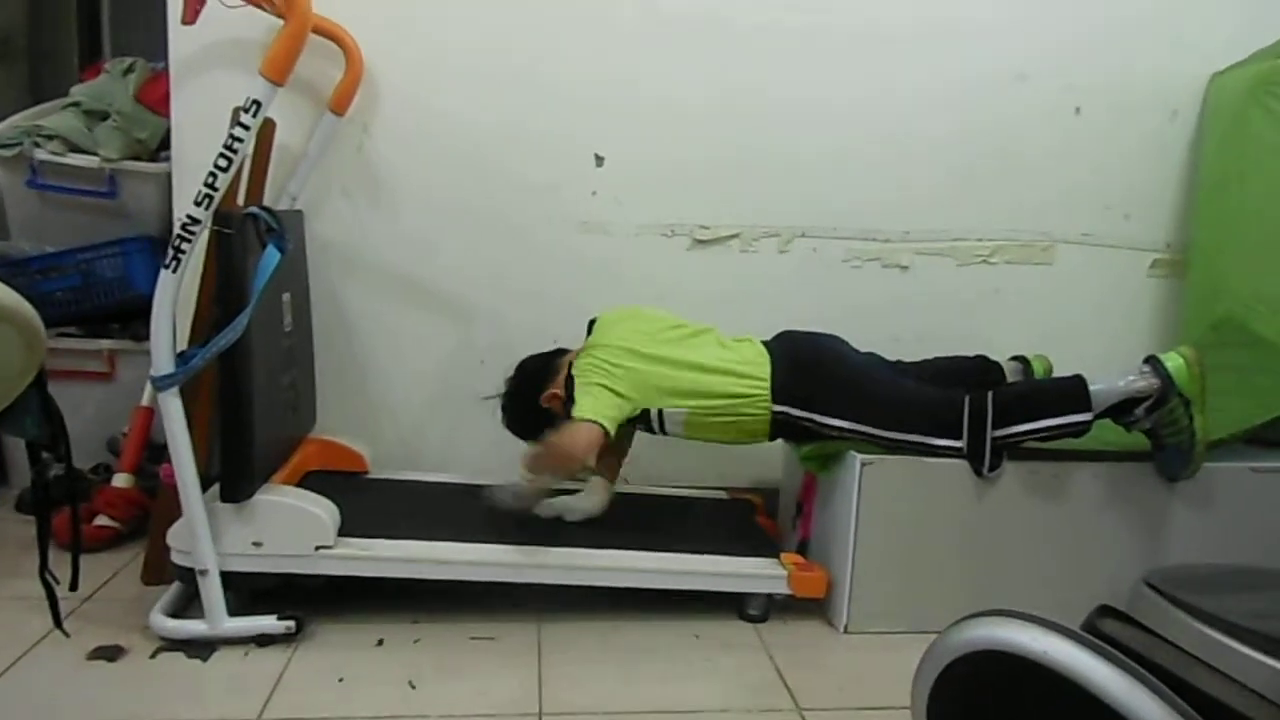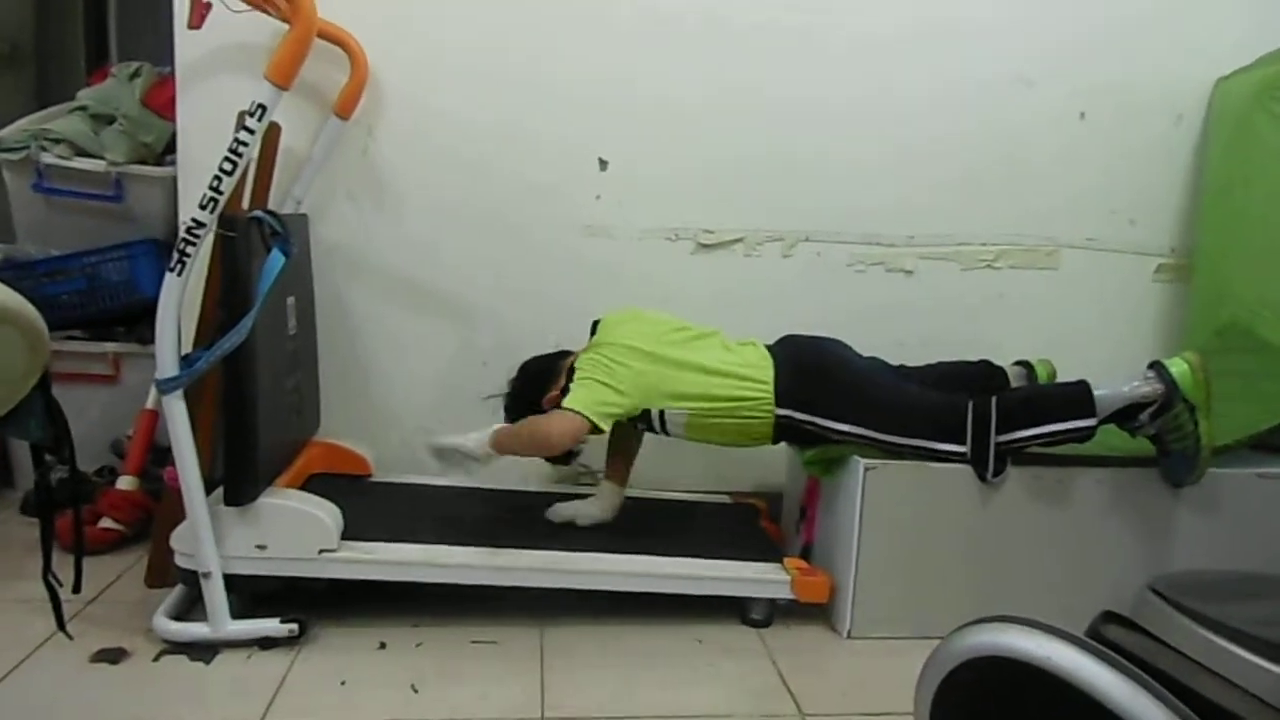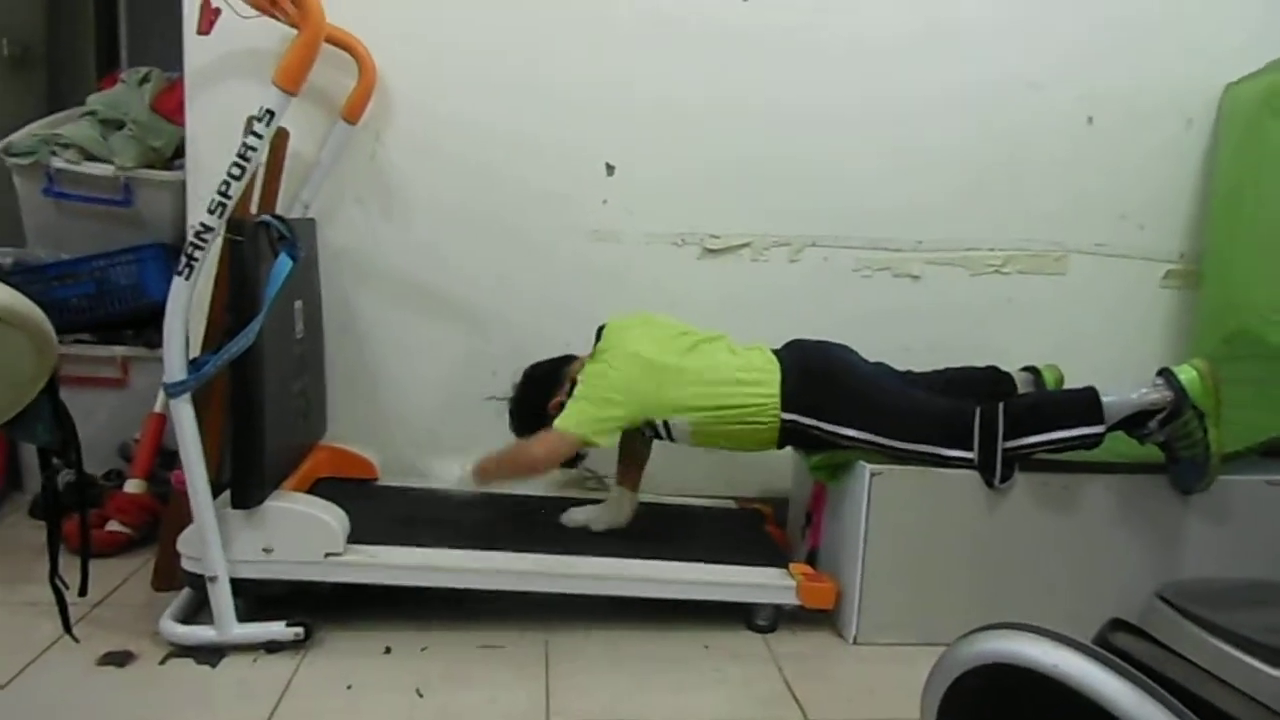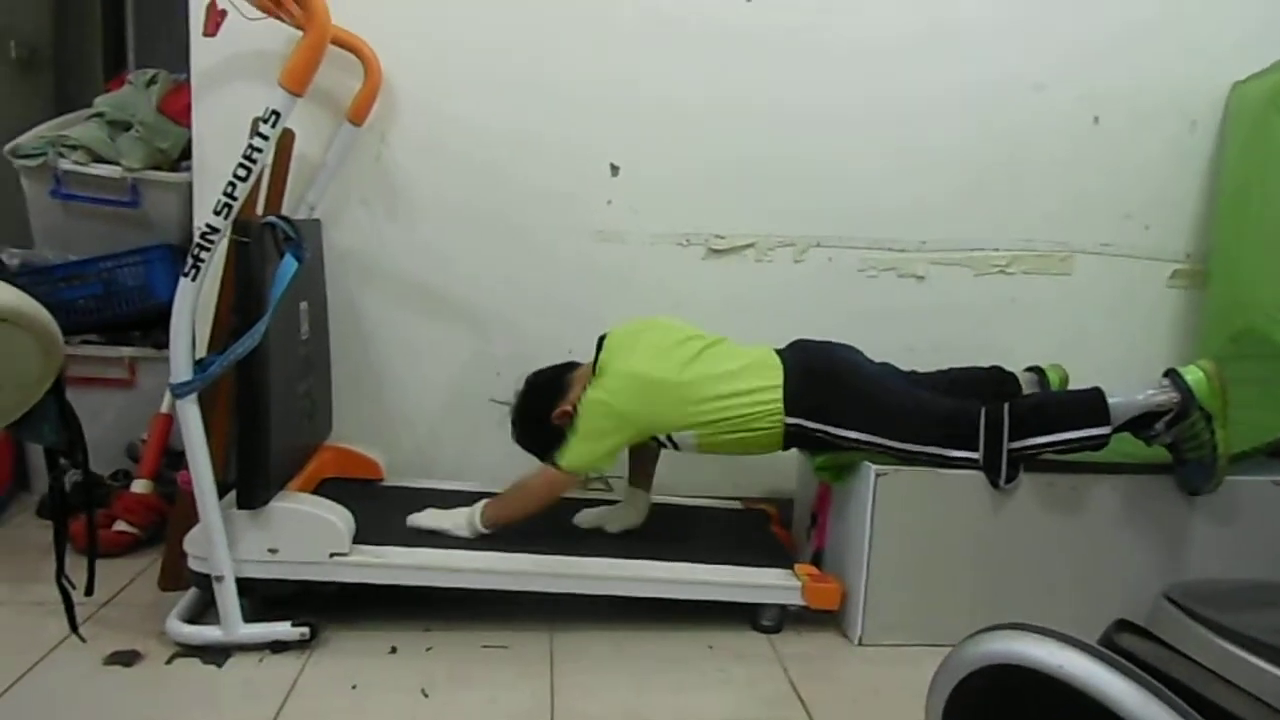
dt=0.1s
person 1, frame 1
left shoulder: (594, 372)
right shoulder: (612, 327)
left elbow: (576, 447)
right elbow: (623, 417)
left wrist: (530, 478)
right wrist: (594, 492)
left hip: (801, 396)
right hip: (794, 359)
left knee: (968, 427)
right knee: (913, 383)
left ankle: (1145, 386)
person 1, frame 2
left shoulder: (602, 371)
right shoulder: (615, 330)
left elbow: (554, 437)
right elbow: (631, 418)
left wrist: (478, 444)
right wrist: (608, 496)
left hip: (804, 398)
right hip: (796, 362)
left knee: (969, 430)
right knee: (916, 386)
left ankle: (1149, 392)
person 1, frame 3
left shoulder: (602, 381)
right shoulder: (621, 334)
left elbow: (545, 451)
right elbow: (640, 422)
left wrist: (471, 472)
right wrist: (620, 501)
left hip: (811, 404)
right hip: (803, 367)
left knee: (976, 438)
right knee: (926, 394)
left ankle: (1158, 401)
person 1, frame 4
left shoulder: (608, 400)
right shoulder: (626, 341)
left elbow: (549, 483)
left wrist: (469, 519)
right wrist: (631, 505)
left hip: (814, 402)
right hip: (805, 367)
left knee: (981, 436)
right knee: (923, 393)
left ankle: (1165, 401)
